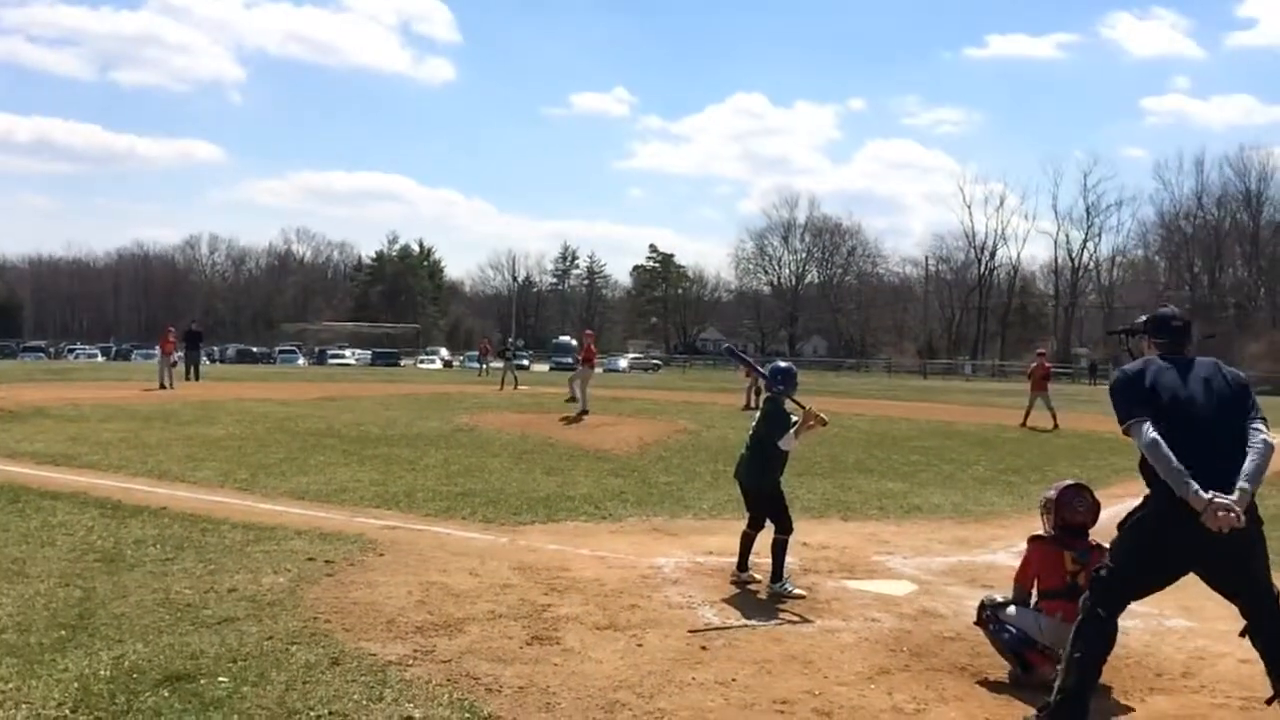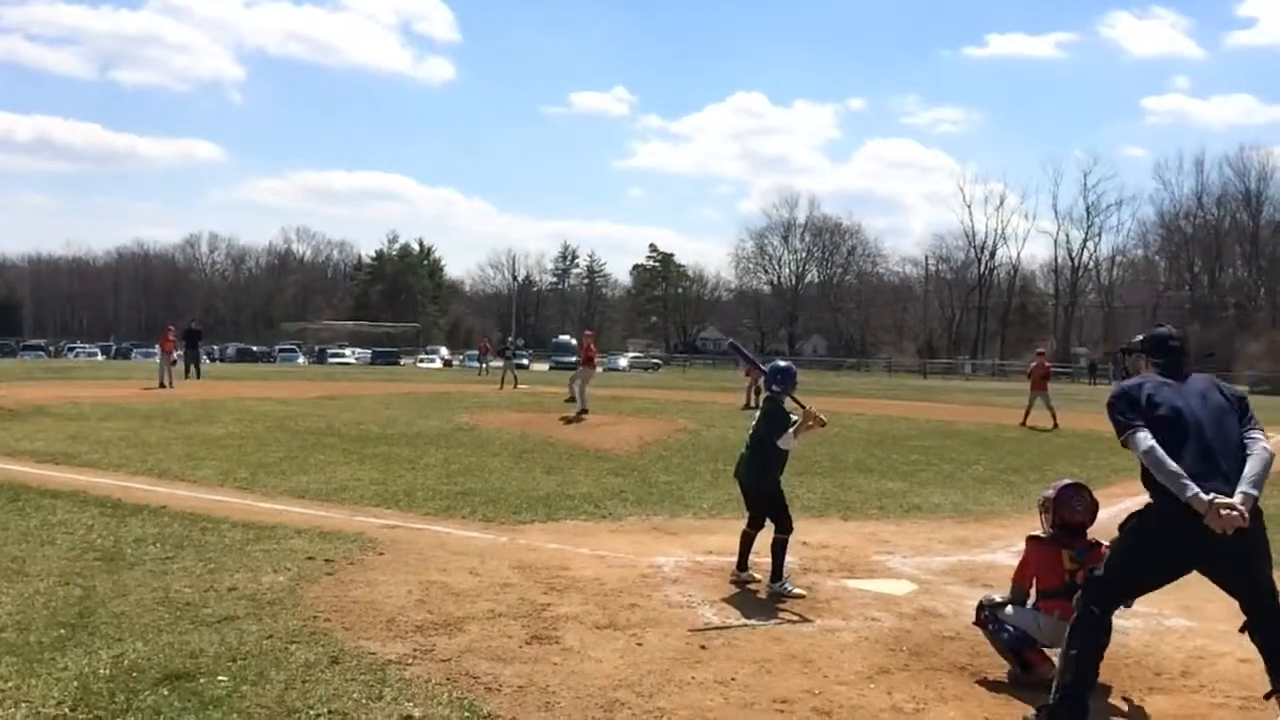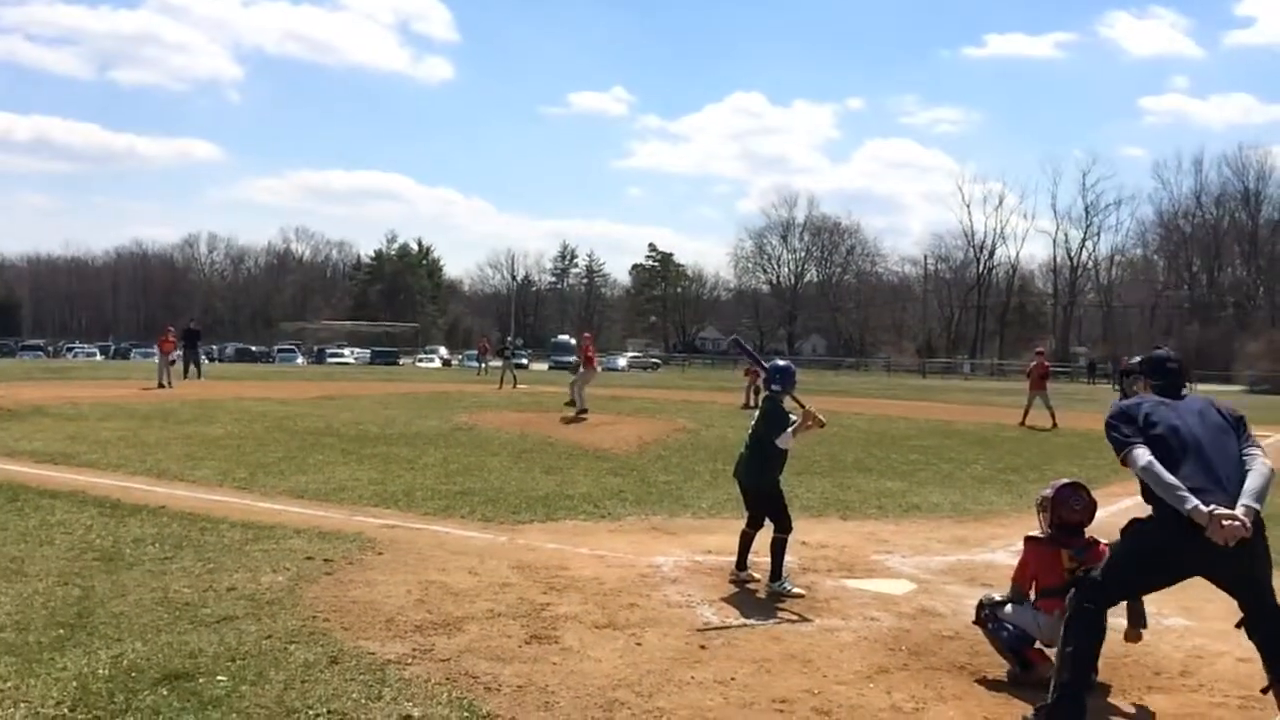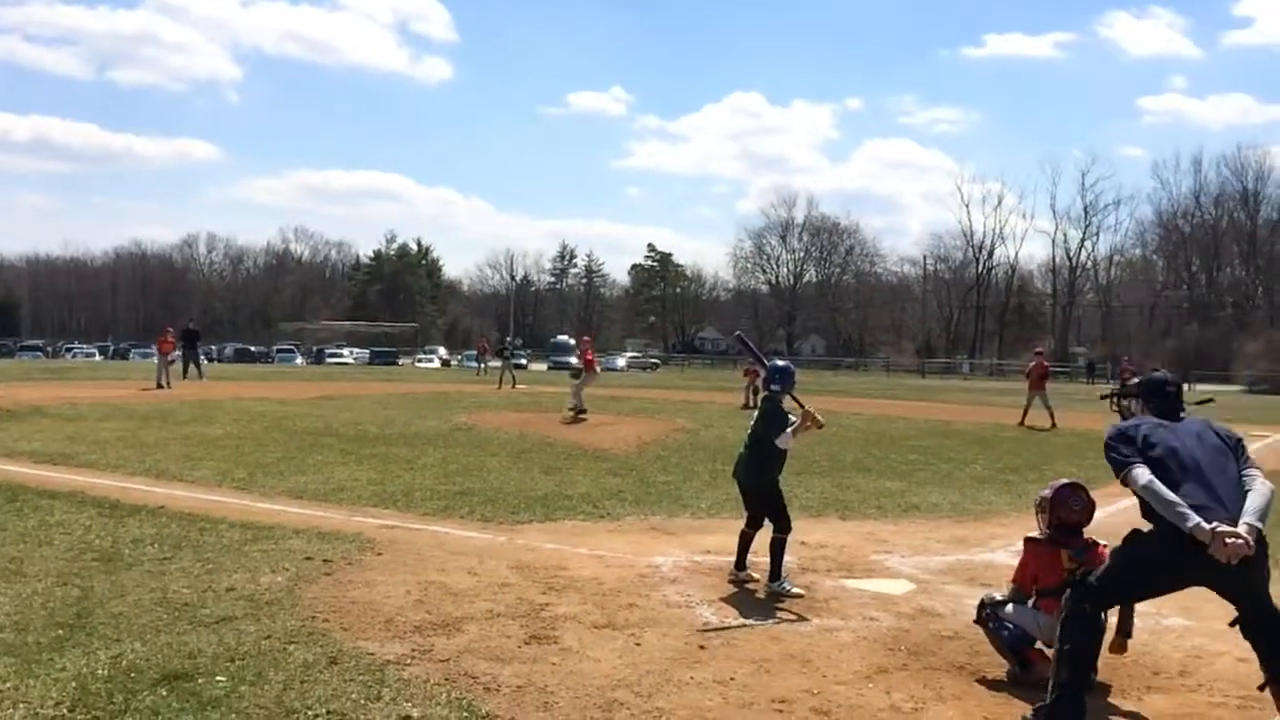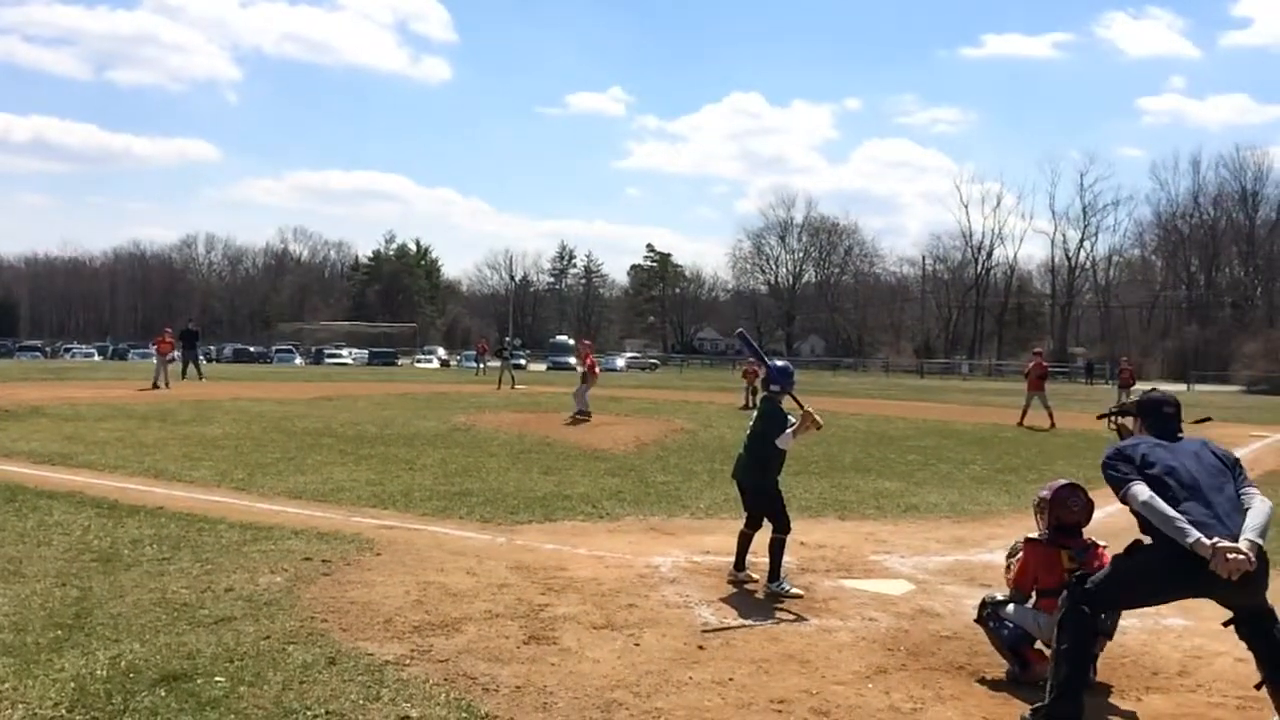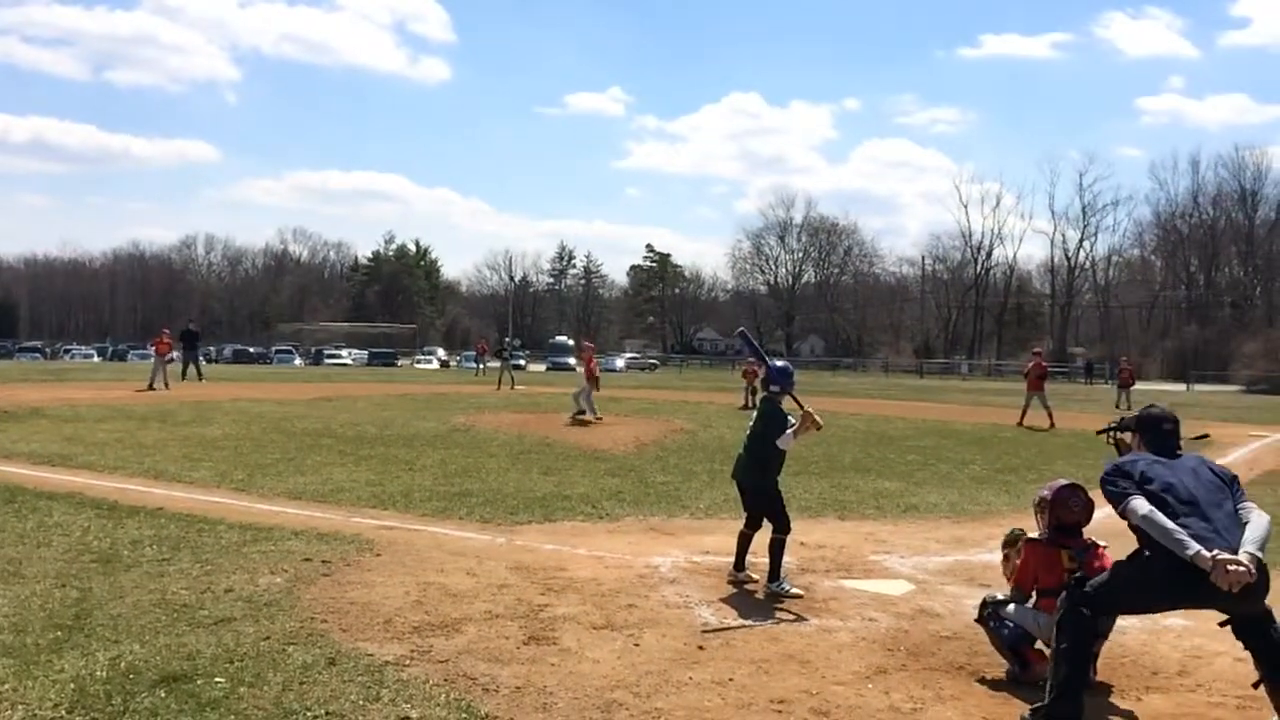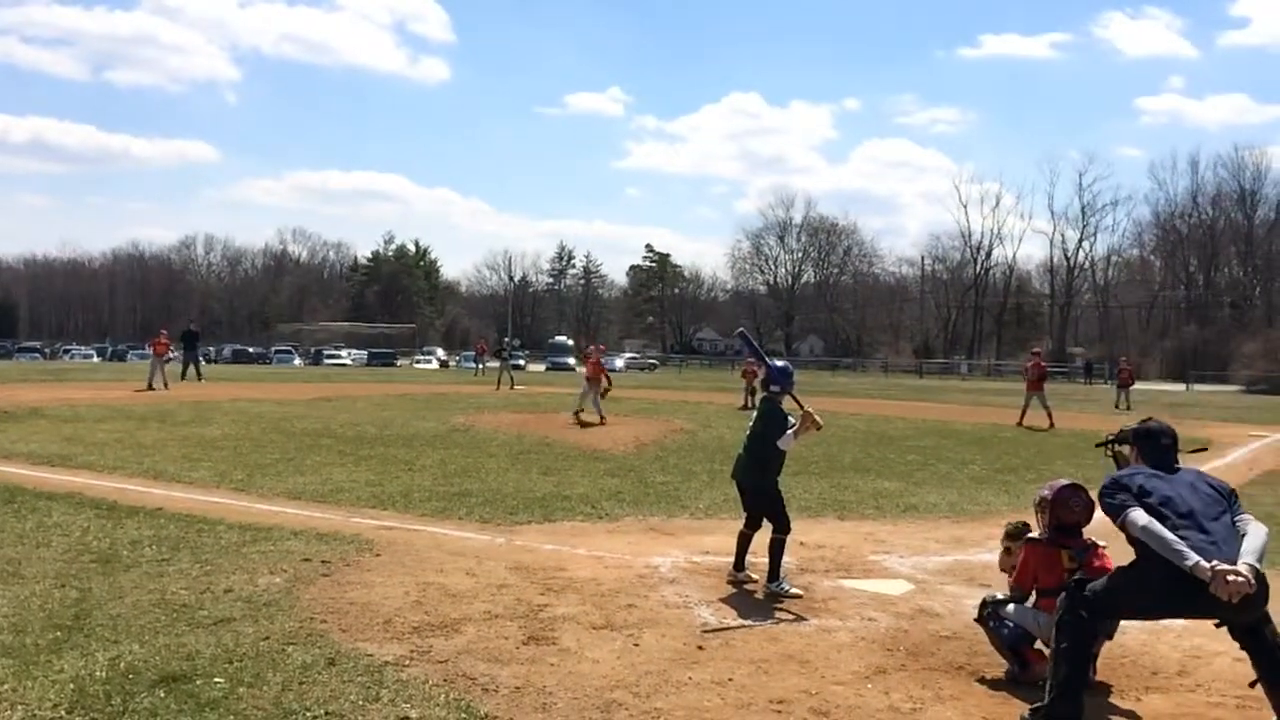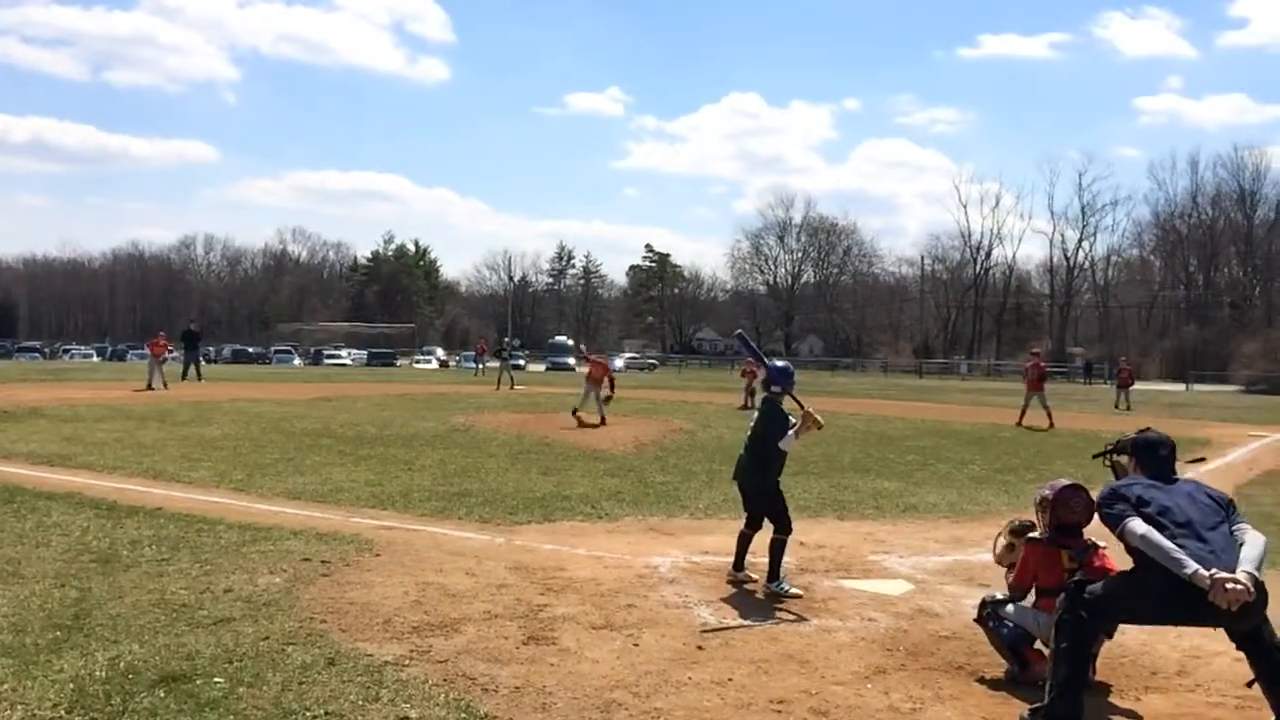
dt=0.1s
person 1, frame 1
left shoulder: (1132, 376)
right shoulder: (1231, 377)
left elbow: (1149, 440)
left wrist: (1199, 499)
right wrist: (1239, 498)
left hip: (1171, 513)
right hip: (1237, 517)
left knee: (1102, 604)
person 1, frame 2
left shoulder: (1129, 391)
right shoulder: (1226, 391)
left elbow: (1147, 449)
left wrist: (1199, 501)
right wrist: (1243, 501)
left hip: (1176, 516)
right hip: (1242, 520)
left knee: (1095, 599)
person 1, frame 3
left shoulder: (1127, 410)
right shoulder: (1222, 411)
left elbow: (1144, 464)
left wrist: (1200, 513)
right wrist: (1245, 513)
left hip: (1178, 528)
right hip: (1243, 531)
left knee: (1089, 598)
person 1, frame 4
left shoulder: (1125, 432)
right shoulder: (1220, 432)
left elbow: (1144, 482)
left wrist: (1200, 530)
right wrist: (1246, 530)
left hip: (1180, 542)
right hip: (1244, 546)
left knee: (1084, 598)
person 1, frame 5
left shoulder: (1124, 451)
right shoulder: (1217, 452)
left elbow: (1144, 499)
left wrist: (1201, 546)
right wrist: (1247, 547)
left hip: (1180, 557)
right hip: (1244, 562)
left knee: (1081, 600)
person 1, frame 6
left shoulder: (1122, 468)
right shoulder: (1214, 469)
left elbow: (1143, 513)
left wrist: (1201, 558)
right wrist: (1248, 558)
left hip: (1182, 570)
right hip: (1244, 574)
left knee: (1079, 601)
right knee: (1253, 613)
person 1, frame 7
left shoulder: (1120, 482)
right shoulder: (1212, 482)
left elbow: (1142, 525)
right elbow: (1255, 529)
left wrist: (1200, 569)
right wrist: (1246, 571)
left hip: (1180, 582)
right hip: (1245, 586)
left knee: (1078, 604)
right knee: (1251, 614)
person 1, frame 8
left shoulder: (1117, 492)
right shoulder: (1209, 493)
left elbow: (1140, 534)
right elbow: (1253, 537)
left wrist: (1199, 577)
right wrist: (1245, 578)
left hip: (1178, 591)
right hip: (1239, 590)
left knee: (1077, 605)
person 2, frame 1
left shoulder: (770, 407)
right shoulder: (776, 411)
left elbow: (788, 431)
right elbow: (786, 443)
left wrist: (808, 423)
right wrist: (804, 422)
left hip: (749, 473)
right hip: (761, 477)
left knee: (756, 520)
right knee: (784, 526)
left ankle: (741, 570)
right ankle: (777, 582)
person 2, frame 2
left shoulder: (770, 406)
right shoulder: (776, 410)
left elbow: (788, 430)
right elbow: (785, 442)
left wrist: (808, 424)
right wrist: (804, 422)
left hip: (749, 472)
right hip: (761, 476)
left knee: (756, 520)
right knee: (784, 525)
left ankle: (741, 569)
right ankle: (777, 581)
person 2, frame 3
left shoulder: (769, 406)
right shoulder: (775, 410)
left elbow: (787, 430)
right elbow: (783, 441)
left wrist: (807, 424)
right wrist: (803, 422)
left hip: (748, 472)
right hip: (761, 476)
left knee: (755, 519)
right knee: (783, 524)
left ankle: (740, 569)
right ankle: (776, 581)
person 2, frame 4
left shoulder: (768, 406)
right shoulder: (774, 410)
left elbow: (787, 429)
right elbow: (783, 441)
left wrist: (806, 424)
right wrist: (802, 422)
left hip: (748, 472)
right hip: (760, 476)
left knee: (755, 519)
right knee: (782, 524)
left ankle: (739, 569)
right ankle: (775, 581)
person 2, frame 5
left shoulder: (767, 406)
right shoulder: (773, 410)
left elbow: (786, 430)
right elbow: (783, 441)
left wrist: (805, 424)
right wrist: (802, 423)
left hip: (747, 473)
right hip: (759, 477)
left knee: (754, 519)
right knee: (781, 525)
left ankle: (738, 569)
right ankle: (774, 581)
person 2, frame 6
left shoulder: (767, 406)
right shoulder: (773, 410)
left elbow: (786, 430)
right elbow: (783, 442)
left wrist: (806, 425)
right wrist: (802, 424)
left hip: (747, 473)
right hip: (759, 477)
left knee: (754, 520)
right knee: (781, 525)
left ankle: (738, 570)
right ankle: (774, 582)
person 2, frame 7
left shoulder: (767, 406)
right shoulder: (773, 411)
left elbow: (787, 430)
right elbow: (784, 442)
left wrist: (806, 425)
right wrist: (803, 424)
left hip: (746, 473)
right hip: (759, 477)
left knee: (753, 520)
right knee: (781, 525)
left ankle: (737, 570)
right ankle: (773, 582)
person 2, frame 8
left shoulder: (768, 407)
right shoulder: (774, 411)
left elbow: (787, 430)
right elbow: (785, 443)
left wrist: (807, 425)
right wrist: (803, 425)
left hip: (748, 473)
right hip: (760, 478)
left knee: (754, 521)
right knee: (783, 525)
left ankle: (737, 569)
right ankle: (773, 582)
person 3, frame 1
left shoulder: (1040, 545)
right shoulder: (1100, 553)
left elbow: (1019, 597)
left hip: (1050, 629)
left knee: (989, 609)
left ankle: (1038, 667)
person 3, frame 2
left shoulder: (1036, 545)
right shoulder: (1098, 551)
left elbow: (1019, 596)
left hip: (1049, 629)
left knee: (991, 610)
left ankle: (1039, 667)
person 3, frame 3
left shoulder: (1037, 545)
right shoulder: (1098, 549)
left elbow: (1017, 595)
right wrist: (1135, 626)
left hip: (1047, 627)
left knee: (989, 608)
left ankle: (1034, 665)
person 3, frame 4
left shoulder: (1037, 545)
right shoulder: (1097, 550)
left elbow: (1018, 597)
right wrist: (1122, 635)
left hip: (1049, 627)
left knee: (990, 607)
left ankle: (1033, 665)
person 3, frame 5
left shoulder: (1035, 546)
right shoulder: (1095, 551)
left elbow: (1018, 597)
left wrist: (1013, 574)
right wrist: (1104, 636)
left hip: (1048, 627)
left knee: (990, 607)
left ankle: (1032, 665)
person 3, frame 6
left shoulder: (1036, 546)
right shoulder: (1095, 551)
left elbow: (1019, 598)
left wrist: (1012, 572)
right wrist: (1099, 636)
left hip: (1049, 627)
left knee: (991, 607)
left ankle: (1032, 665)
person 3, frame 7
left shoulder: (1036, 546)
right shoulder: (1095, 551)
left elbow: (1018, 596)
left wrist: (1011, 566)
left hip: (1049, 627)
left knee: (991, 607)
left ankle: (1032, 665)
person 3, frame 8
left shoulder: (1036, 545)
right shoulder: (1095, 551)
left elbow: (1016, 594)
left wrist: (1011, 565)
left hip: (1049, 627)
left knee: (990, 607)
left ankle: (1031, 665)
